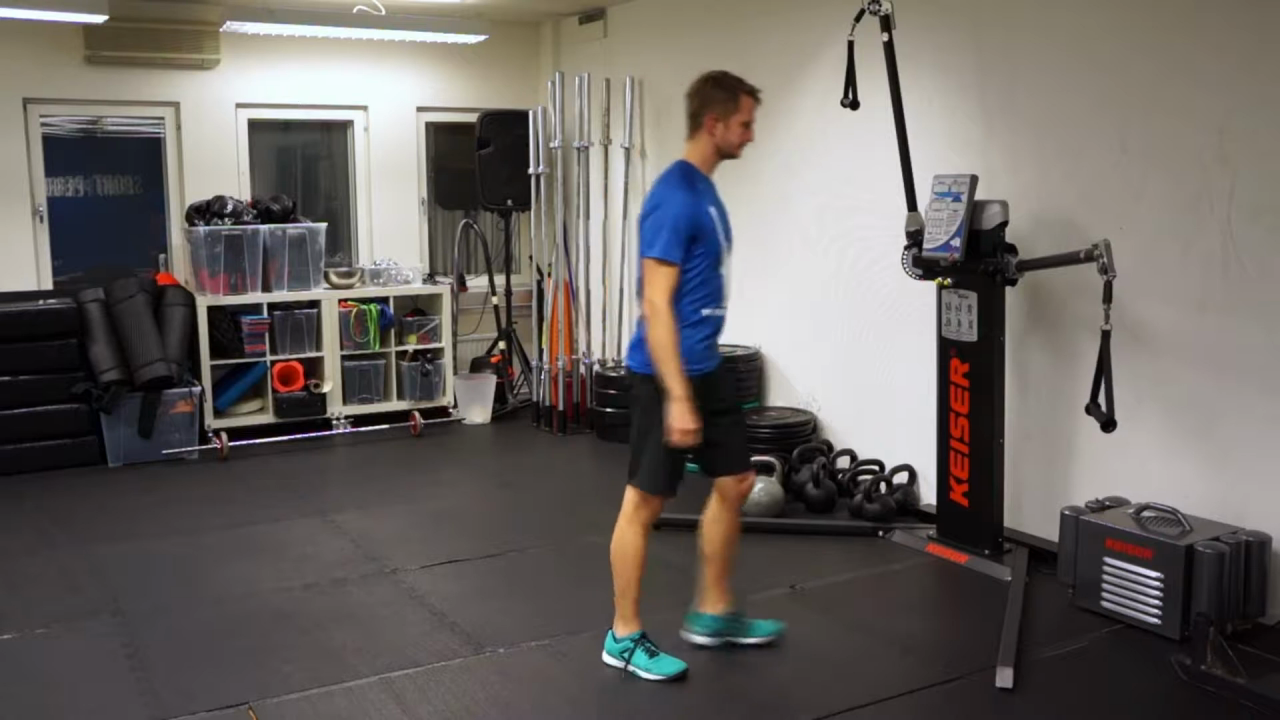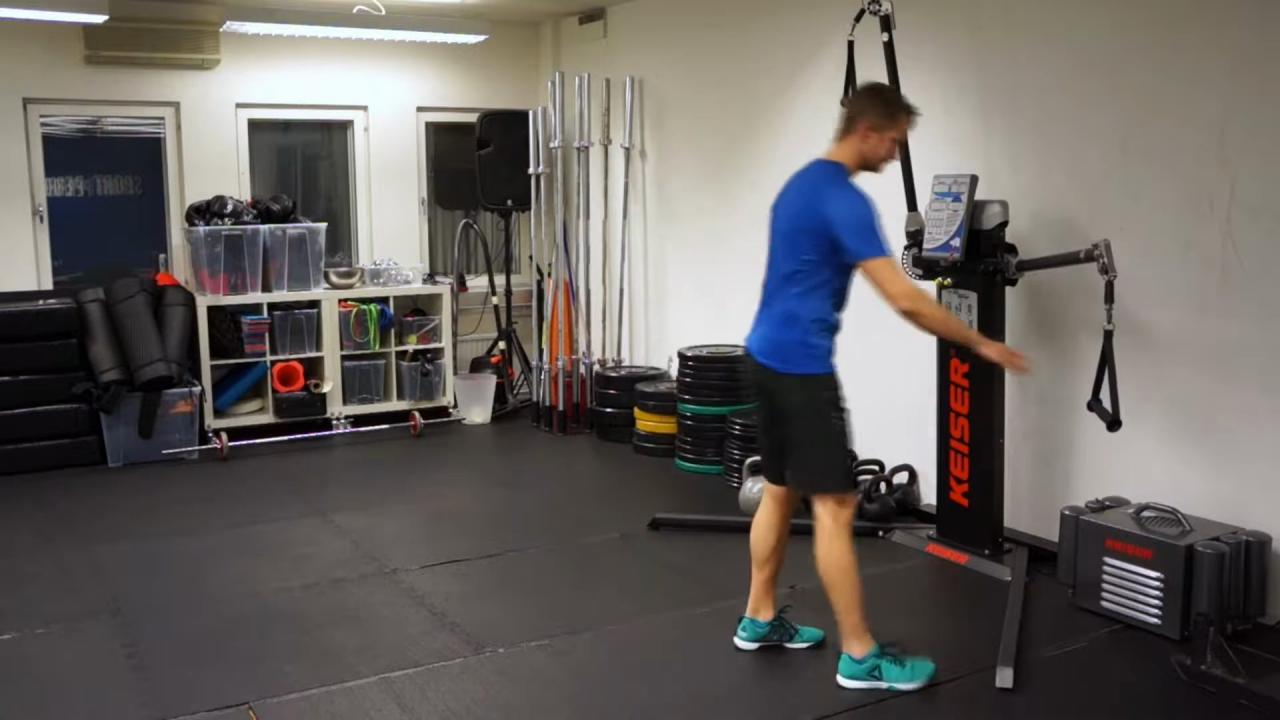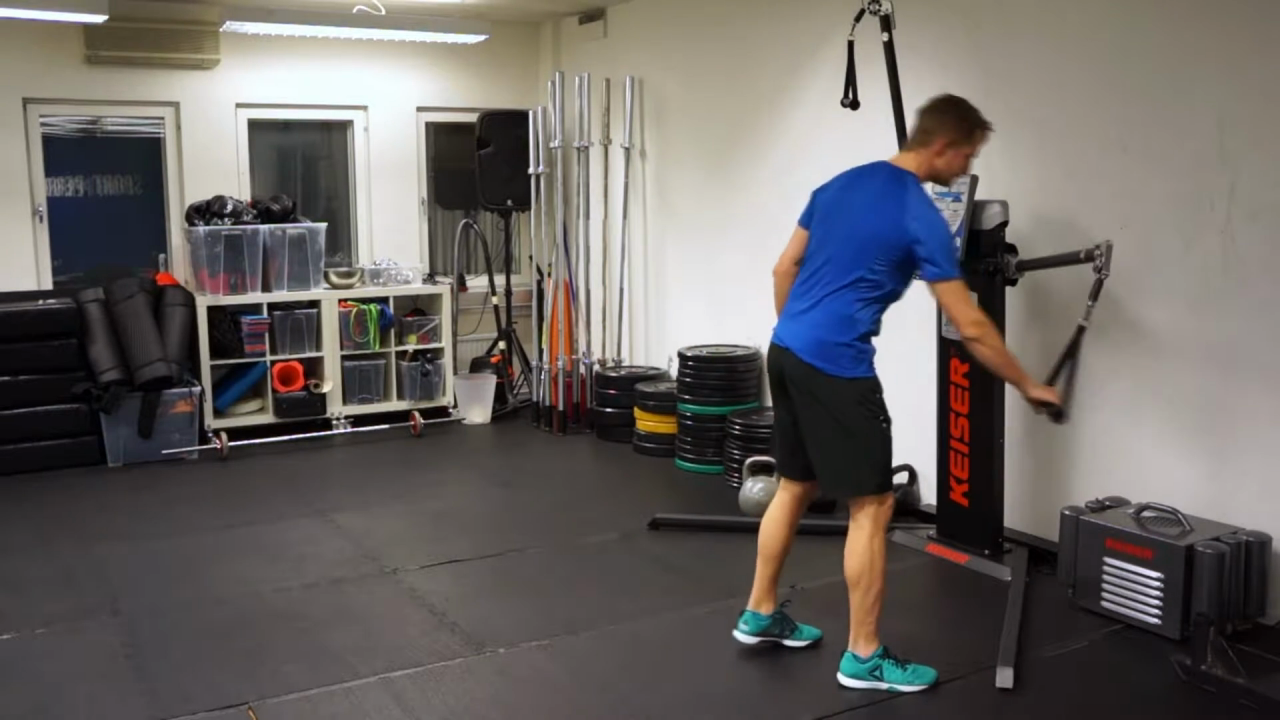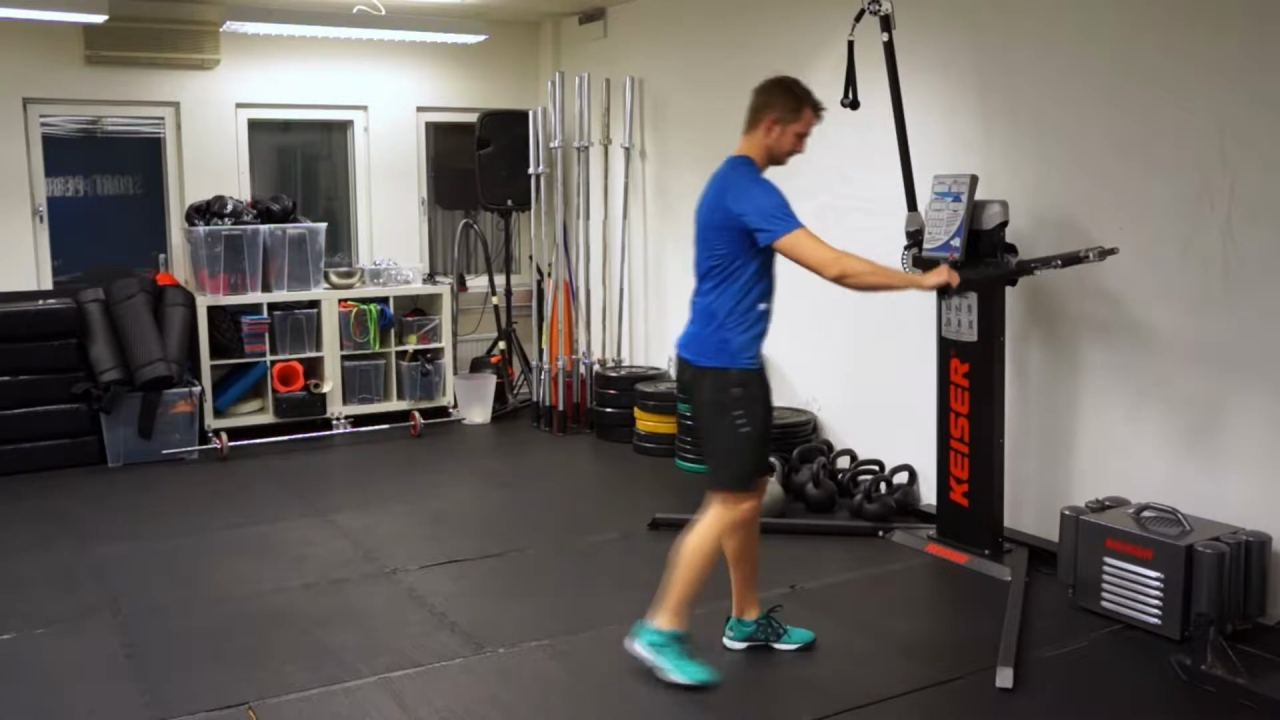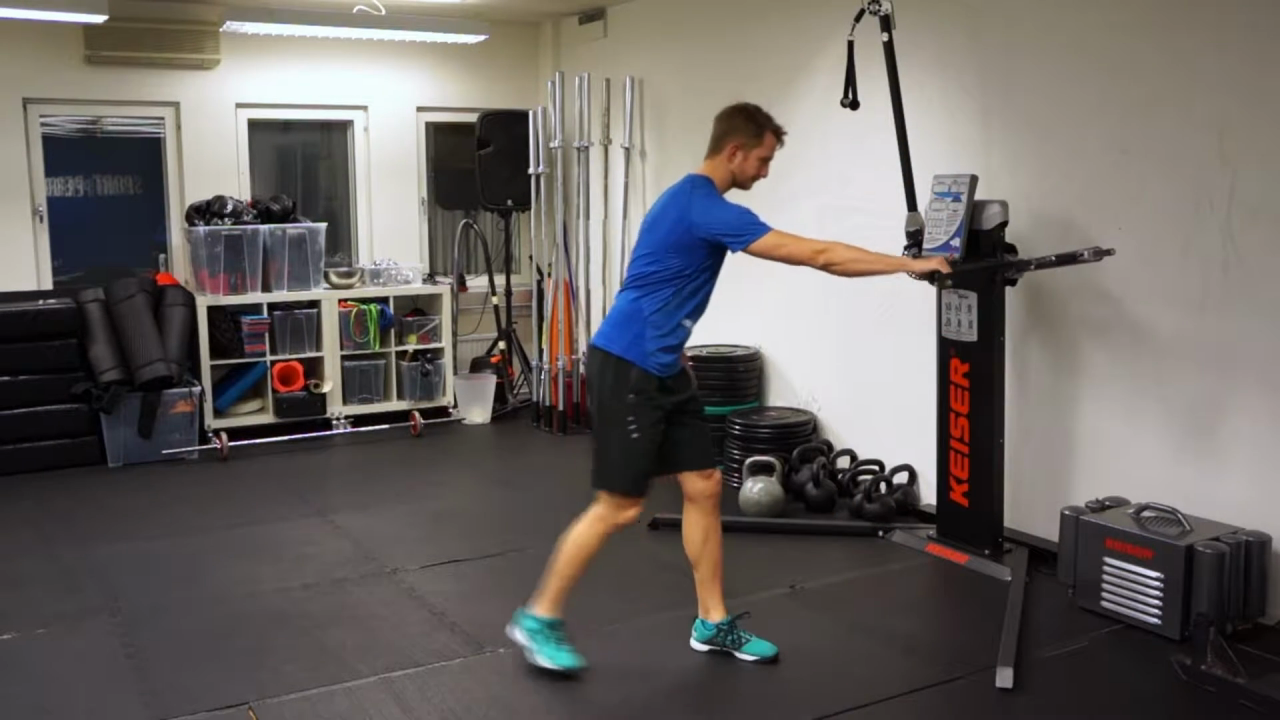
dt=0.7s
person 1, frame 1
left shoulder: (705, 190)
right shoulder: (675, 197)
right elbow: (656, 304)
right wrist: (676, 397)
left hip: (707, 368)
right hip: (667, 374)
left knee: (734, 483)
right knee: (645, 502)
left ankle: (713, 613)
right ankle: (625, 636)
person 1, frame 2
left shoulder: (798, 185)
right shoulder: (845, 200)
right elbow: (906, 300)
right wrist: (983, 346)
left hip: (763, 354)
right hip: (798, 365)
left knee: (781, 491)
right knee: (836, 505)
left ankle: (760, 619)
right ankle: (860, 655)
person 1, frame 3
left shoulder: (839, 185)
right shoulder: (921, 219)
left elbow: (785, 268)
right elbow: (971, 327)
right wrist: (1028, 385)
left hip: (787, 352)
right hip: (837, 368)
left knee: (796, 487)
right knee: (872, 507)
left ankle: (759, 613)
right ankle: (863, 656)
person 1, frame 4
left shoulder: (732, 183)
right shoulder: (749, 191)
right elbow: (834, 266)
right wrist: (920, 279)
left hip: (731, 361)
right hip: (719, 365)
left knee: (747, 493)
right knee: (732, 503)
left ankle: (748, 619)
right ankle: (660, 629)
person 1, frame 5
left shoulder: (693, 201)
right shoulder: (706, 209)
right elbow: (816, 255)
left wrist: (679, 360)
right wrist: (909, 264)
left hip: (660, 367)
right hip: (626, 366)
left knee: (704, 489)
right knee: (620, 507)
left ankle: (713, 623)
right ankle: (539, 617)
